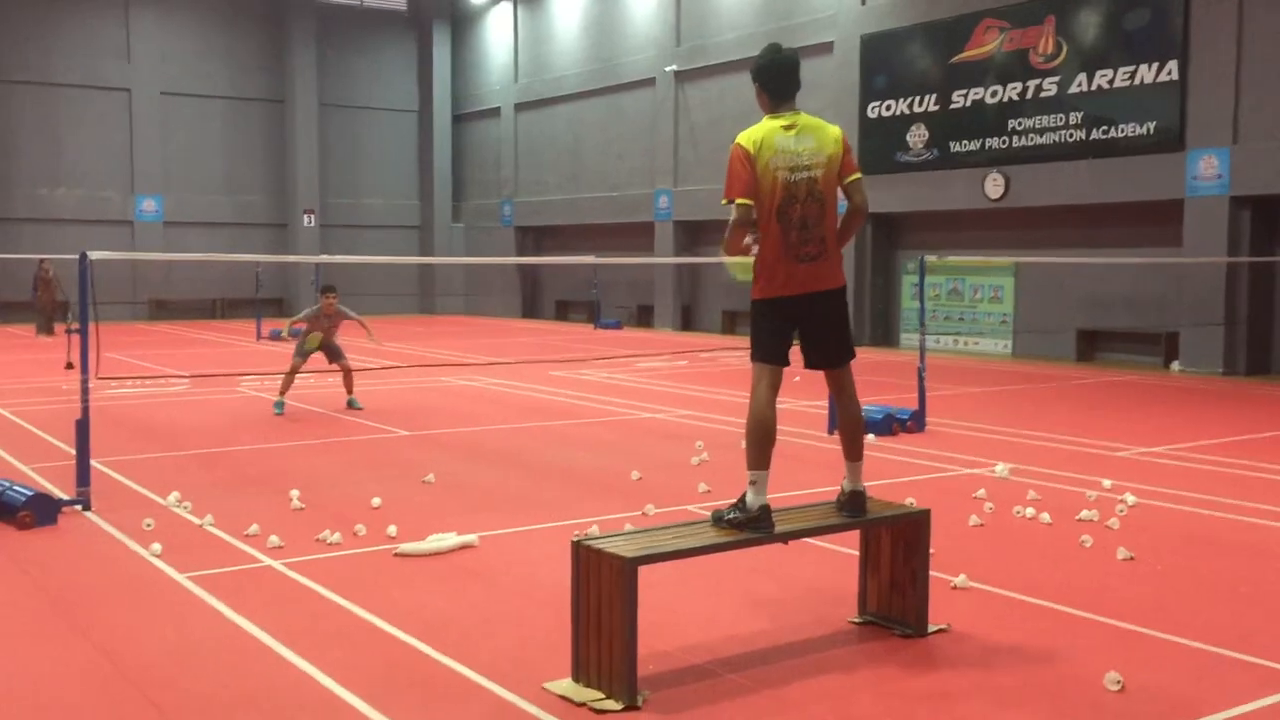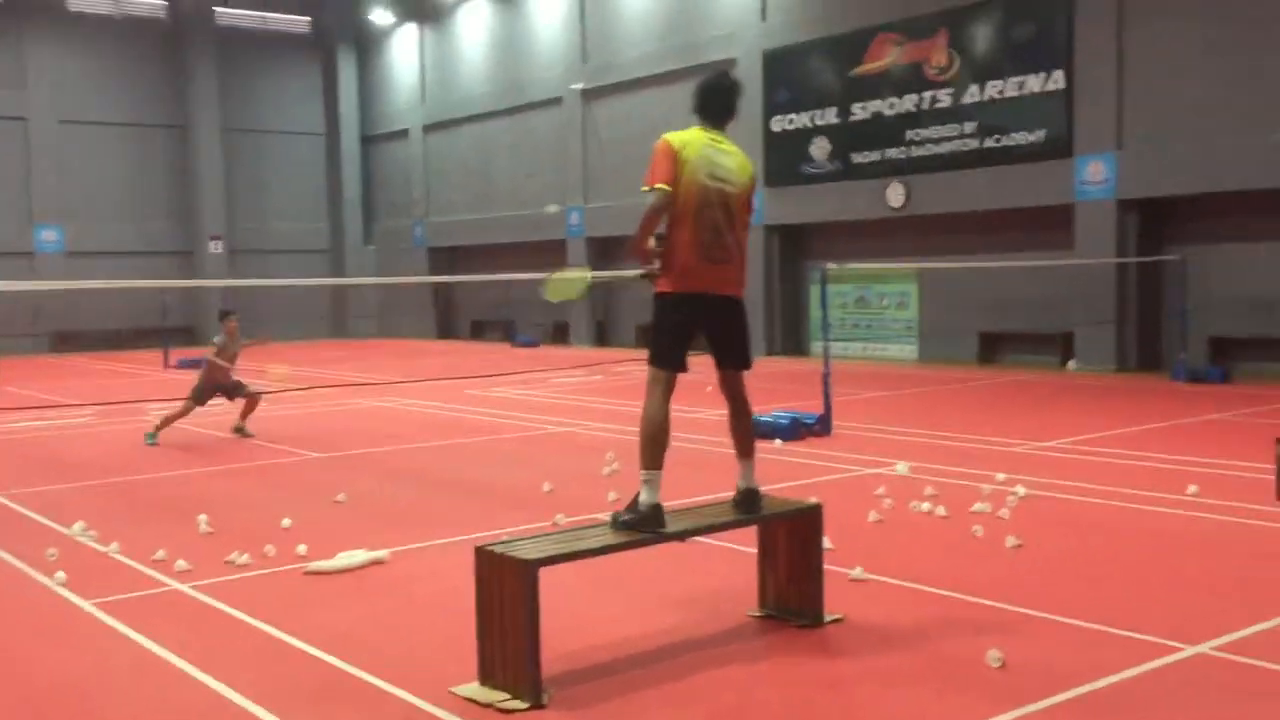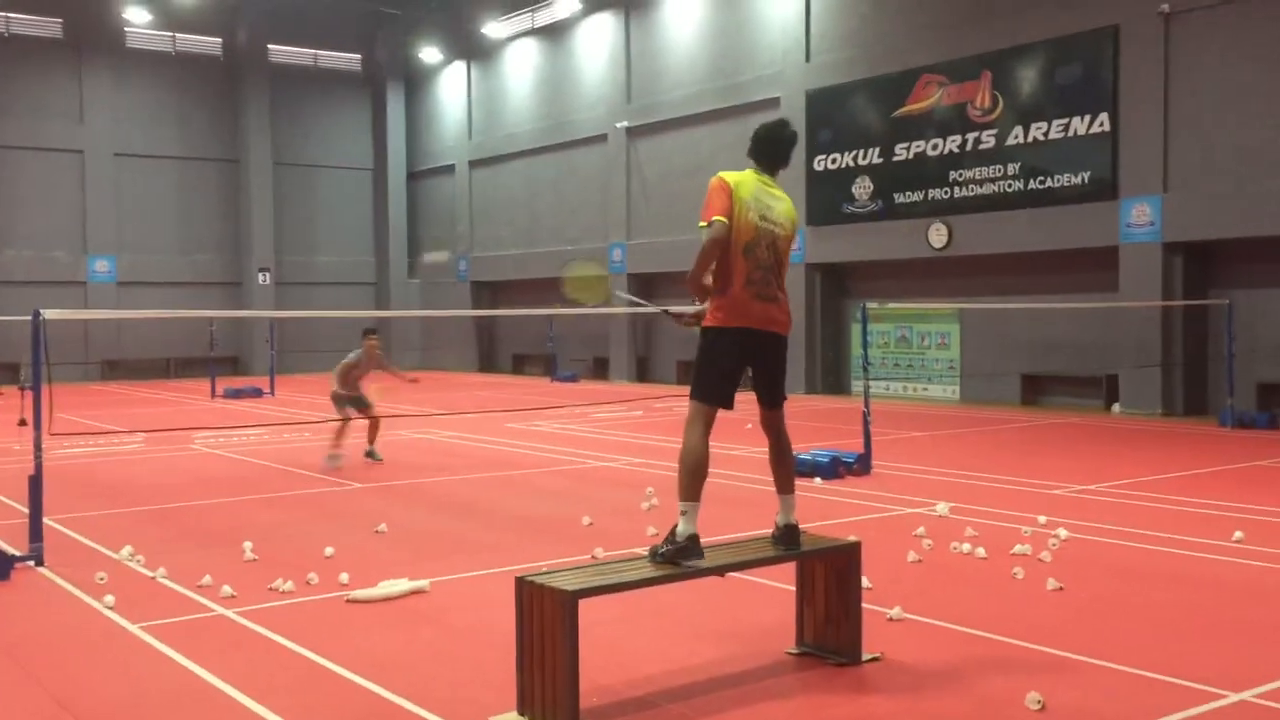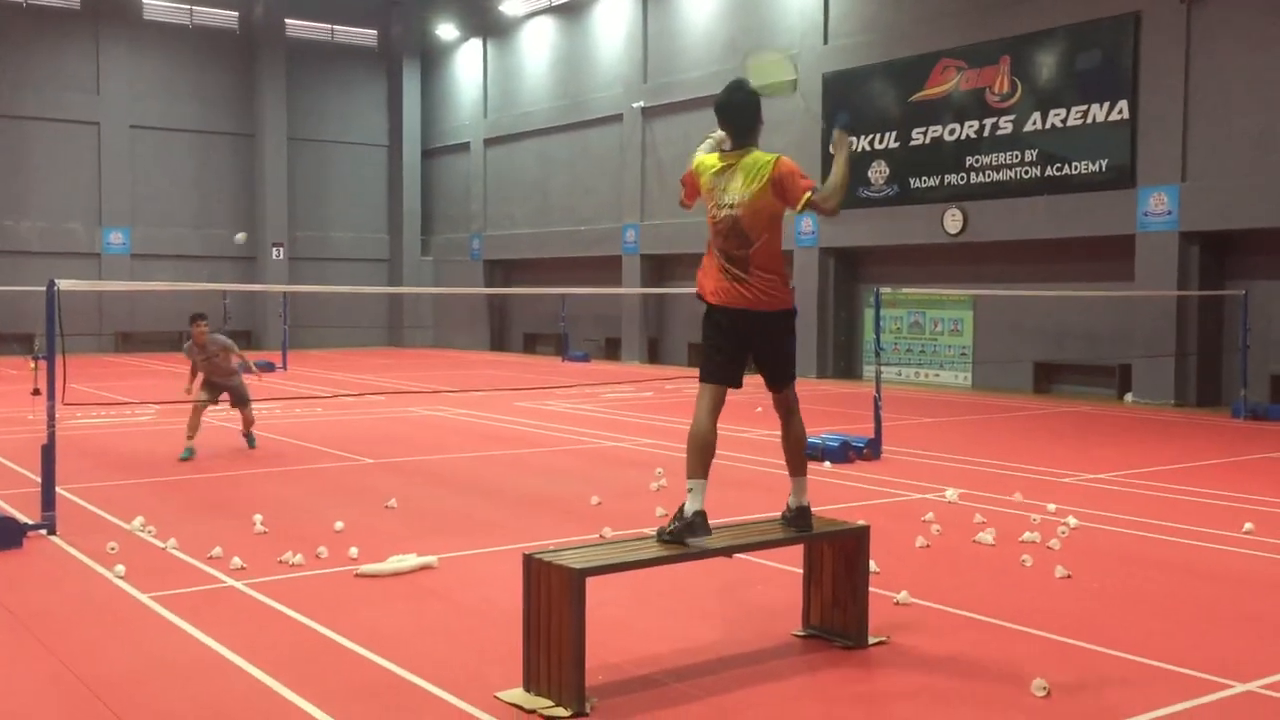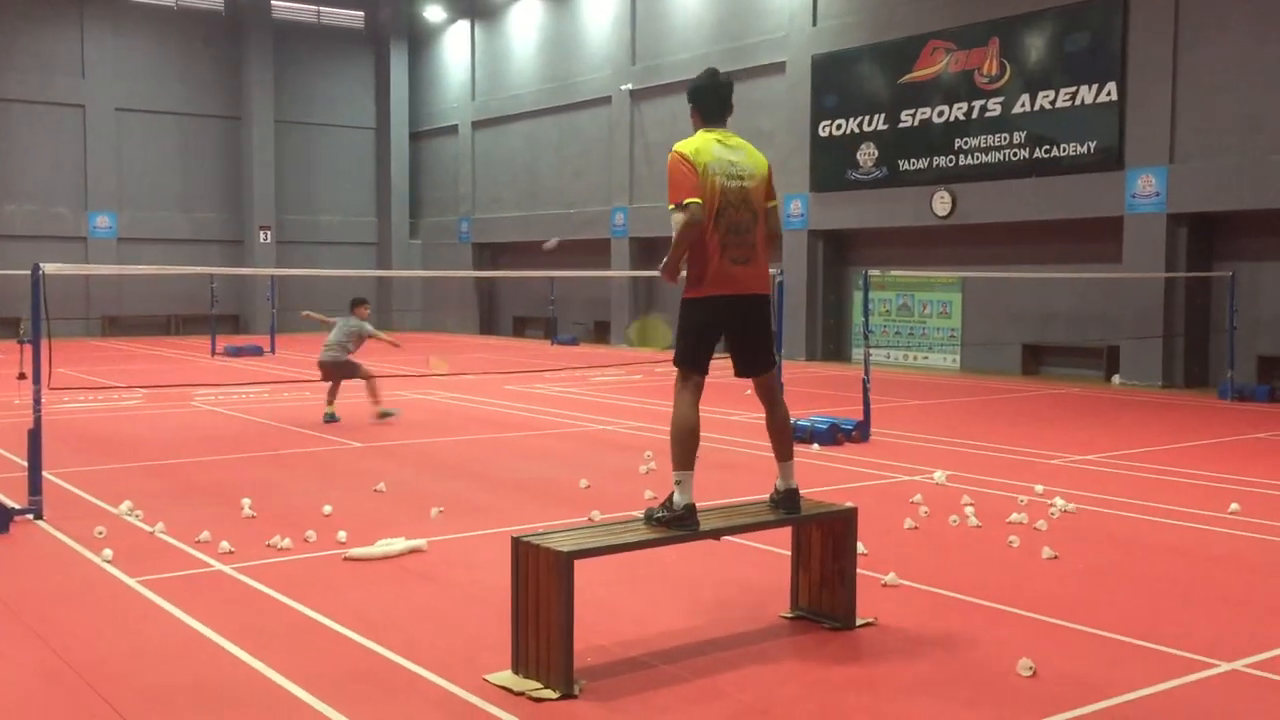
dt=1s
person 1, frame 1
left shoulder: (749, 143)
right shoulder: (833, 136)
left elbow: (743, 219)
right elbow: (859, 206)
left wrist: (734, 247)
left hip: (775, 286)
right hip: (827, 283)
left knee: (765, 385)
right knee: (842, 384)
left ankle: (756, 501)
right ankle: (854, 489)
person 1, frame 2
left shoulder: (674, 144)
right shoulder: (743, 163)
left elbow: (659, 205)
left wrist: (641, 246)
left hip: (681, 285)
right hip: (727, 289)
left knee: (659, 386)
right knee: (734, 388)
left ankle: (648, 500)
right ankle: (747, 488)
person 1, frame 3
left shoulder: (727, 183)
right shoulder: (788, 207)
left elbow: (717, 236)
left wrist: (697, 279)
left hip: (729, 321)
right hip: (773, 326)
left knee: (699, 420)
right knee: (774, 423)
left ankle: (686, 533)
right ankle: (787, 524)
person 1, frame 4
left shoulder: (702, 166)
right shoulder: (774, 168)
left elbow: (685, 198)
right elbow: (827, 204)
left wrist: (709, 144)
right wrist: (842, 153)
left hip: (722, 307)
right hip: (772, 308)
left knee: (707, 404)
right knee: (787, 405)
left ankle: (693, 509)
right ankle: (799, 505)
person 1, frame 5
left shoulder: (686, 152)
right shoulder: (756, 157)
left elbow: (690, 219)
right elbow: (774, 231)
left wrist: (672, 262)
left hip: (708, 290)
right hip: (755, 290)
left knee: (687, 388)
right knee: (769, 390)
left ankle: (682, 501)
right ankle: (787, 488)
